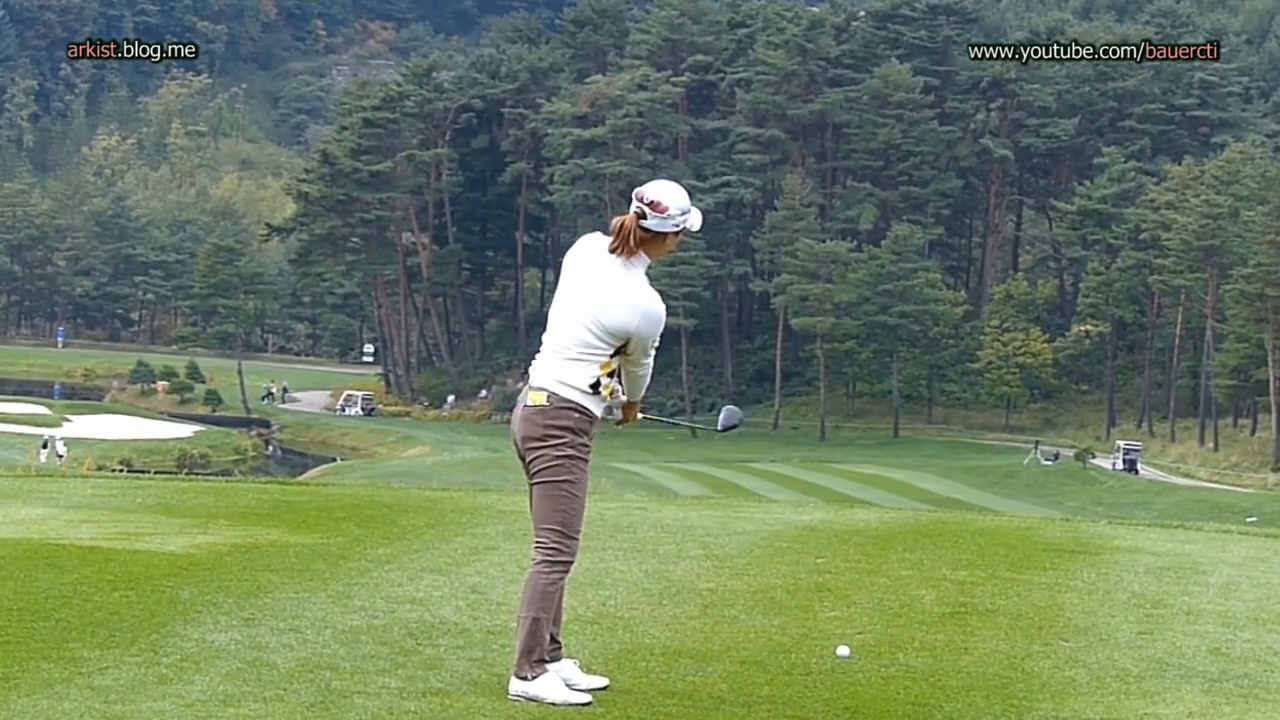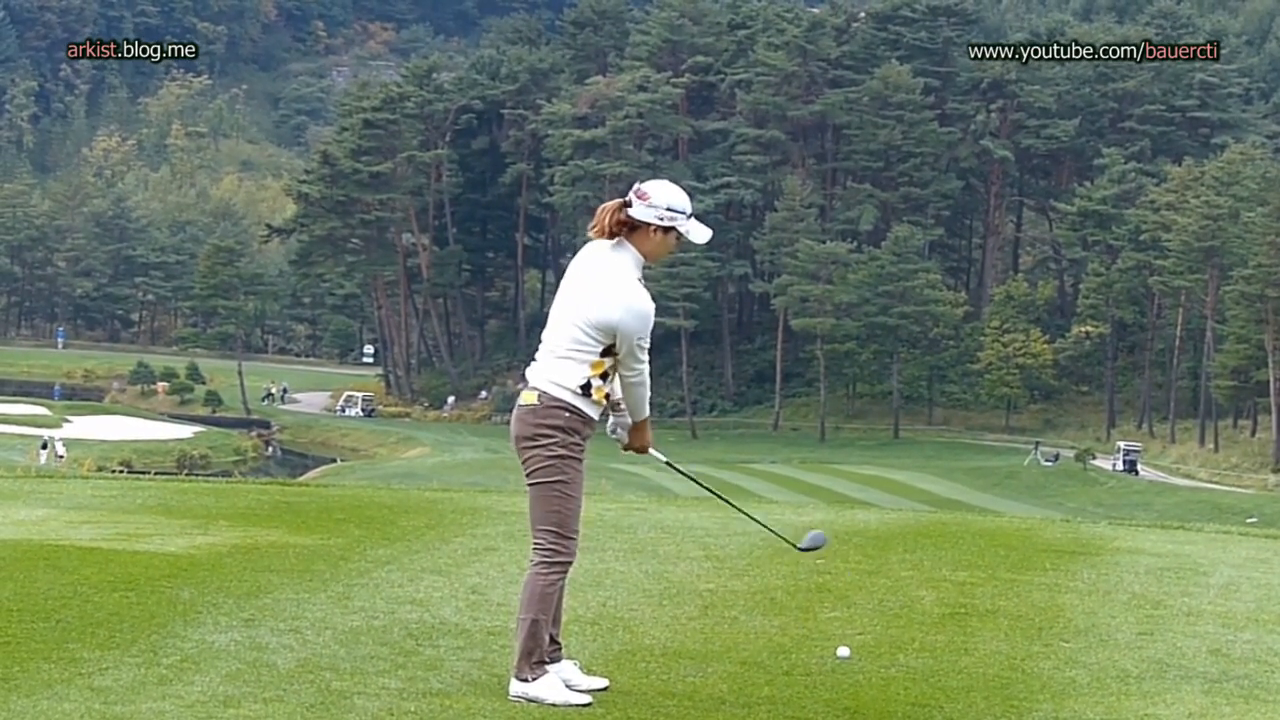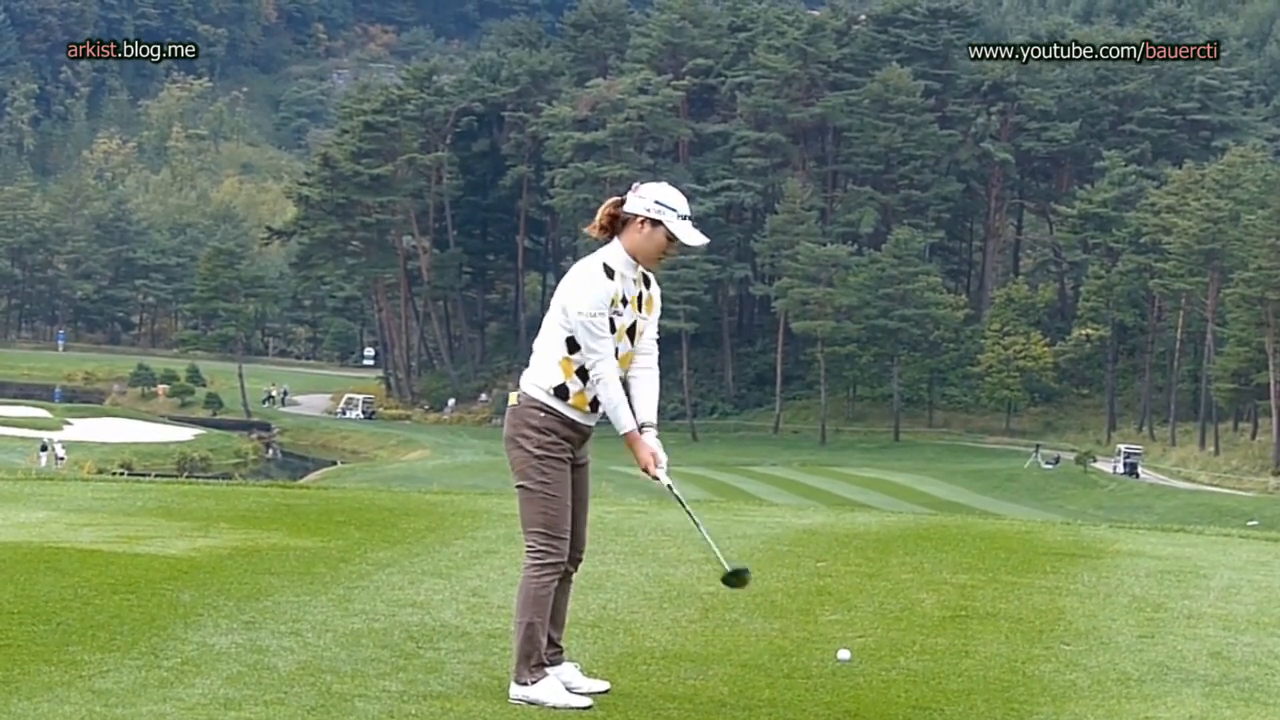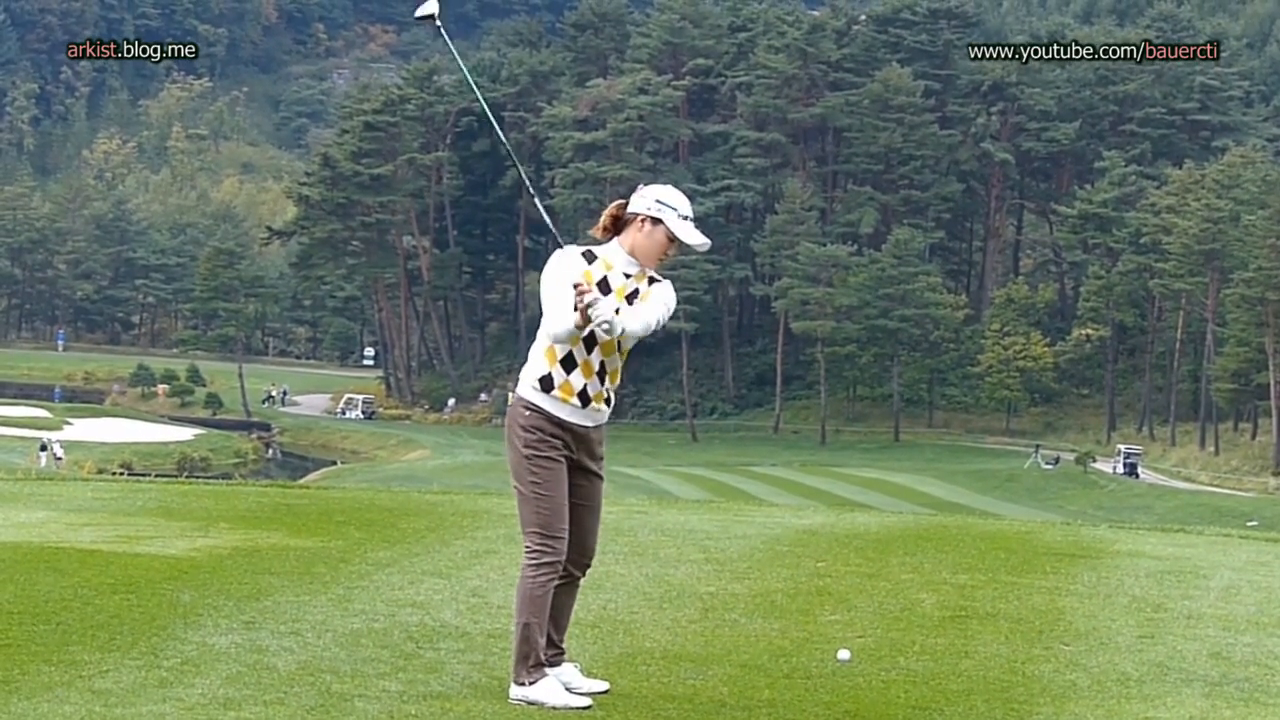
dt=0.3s
person 1, frame 1
left shoulder: (588, 247)
right shoulder: (646, 307)
right elbow: (638, 365)
left wrist: (607, 384)
right wrist: (630, 402)
left hip: (538, 407)
right hip: (563, 422)
left knee: (557, 547)
right knee: (556, 550)
left ankle: (550, 658)
right ankle: (527, 673)
person 1, frame 2
left shoulder: (595, 253)
right shoulder: (633, 301)
right elbow: (634, 369)
left wrist: (615, 405)
right wrist: (639, 422)
left hip: (545, 411)
right hip: (555, 422)
left knee: (557, 549)
right knee: (554, 550)
left ankle: (550, 660)
right ankle: (527, 674)
person 1, frame 3
left shoulder: (647, 289)
right shoulder: (590, 278)
left elbow: (643, 359)
right elbow: (600, 367)
left wrist: (649, 427)
right wrist: (633, 437)
left hip: (574, 429)
right hip: (540, 421)
left knee: (568, 554)
right knee: (547, 552)
left ankle: (551, 662)
right ankle: (527, 677)
person 1, frame 4
left shoulder: (660, 293)
right shoulder: (571, 260)
left elbow: (634, 328)
right elbow: (559, 327)
left wrist: (605, 318)
right wrist: (578, 318)
left hip: (587, 431)
right hip: (539, 419)
left knee: (577, 556)
right knee: (546, 551)
left ankle: (552, 662)
right ankle: (527, 677)
